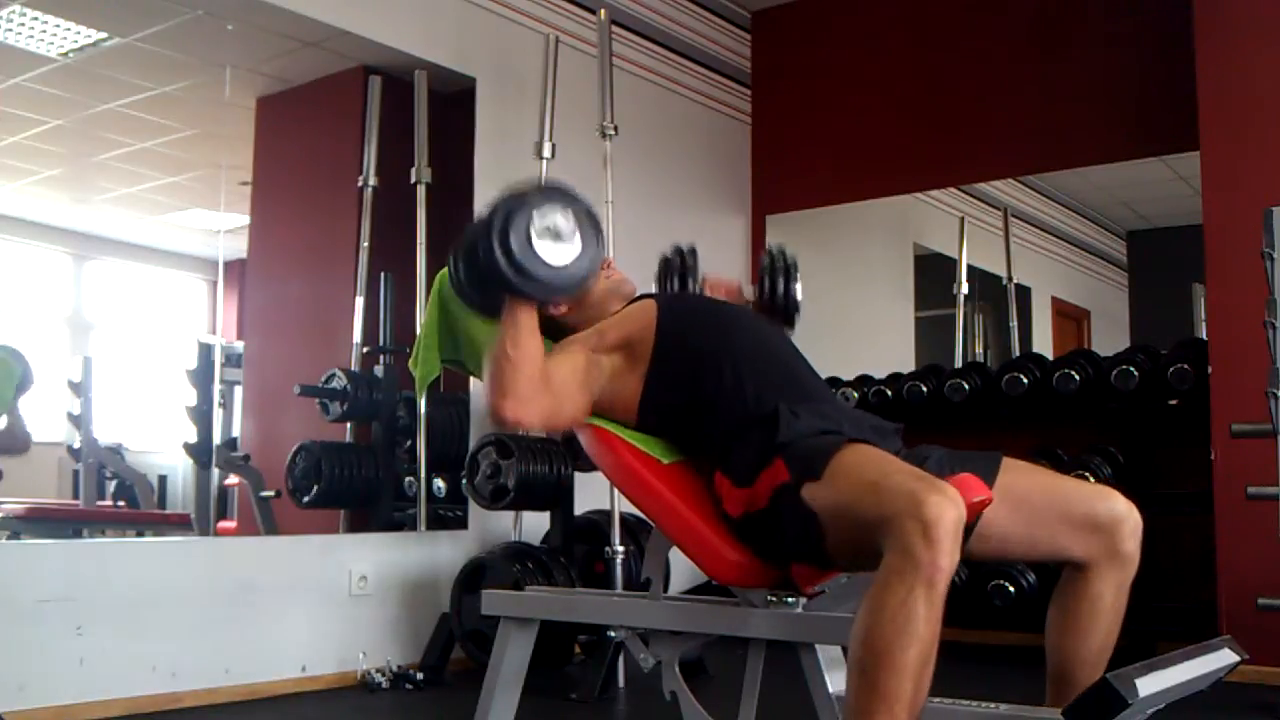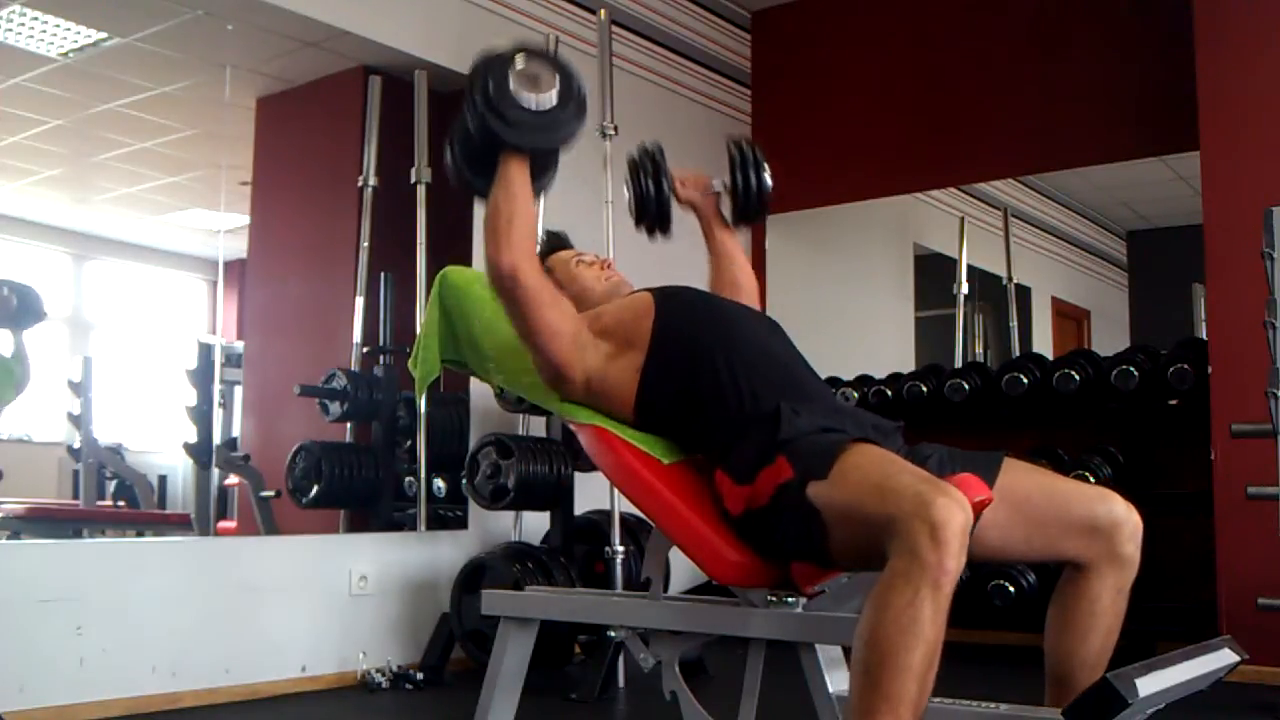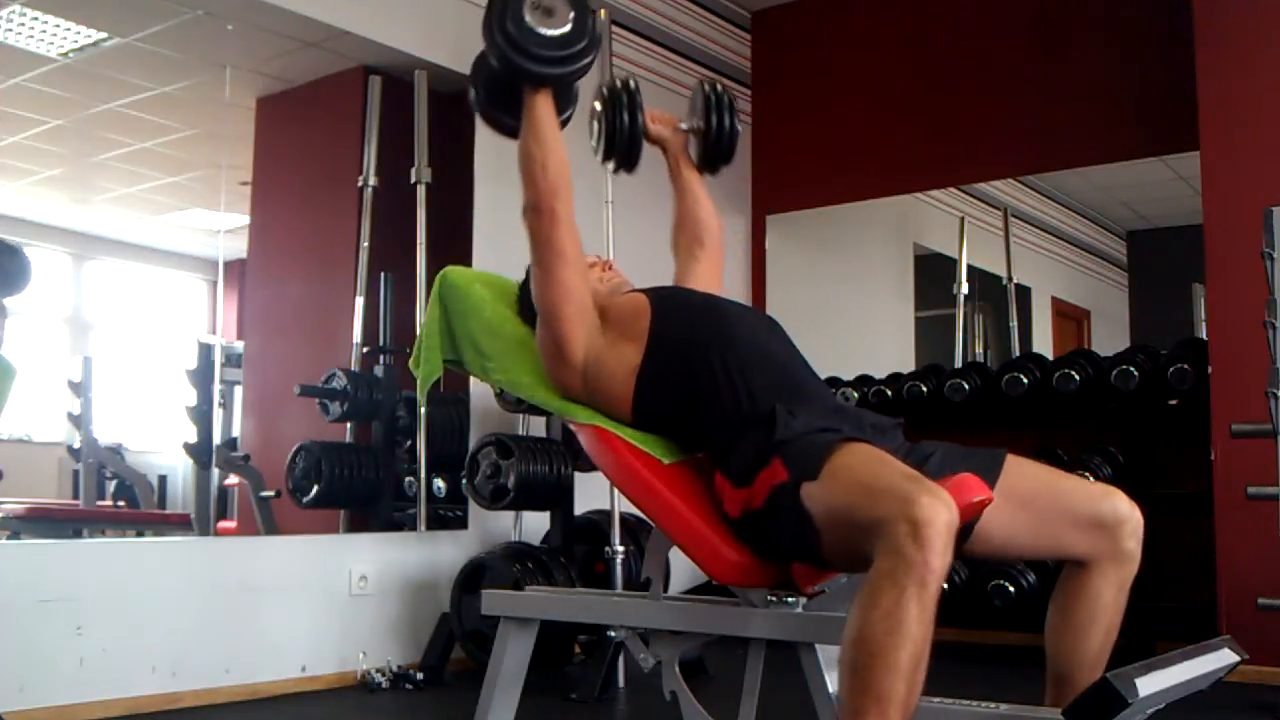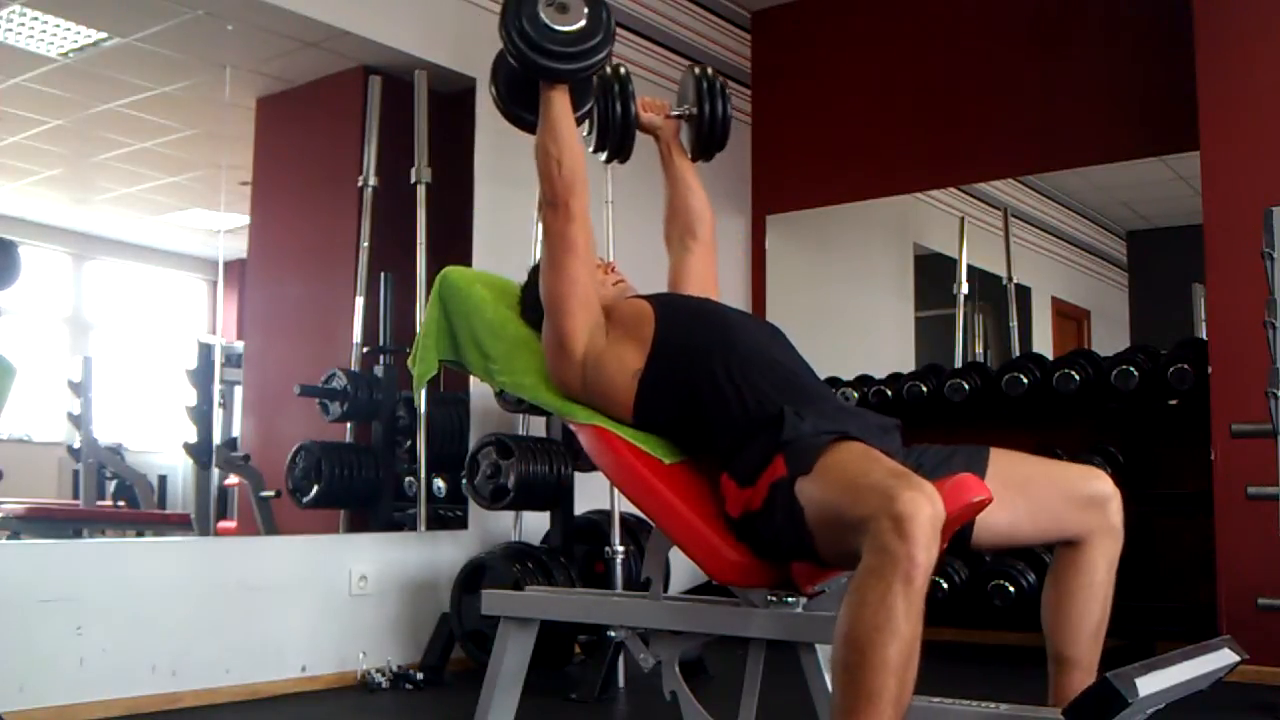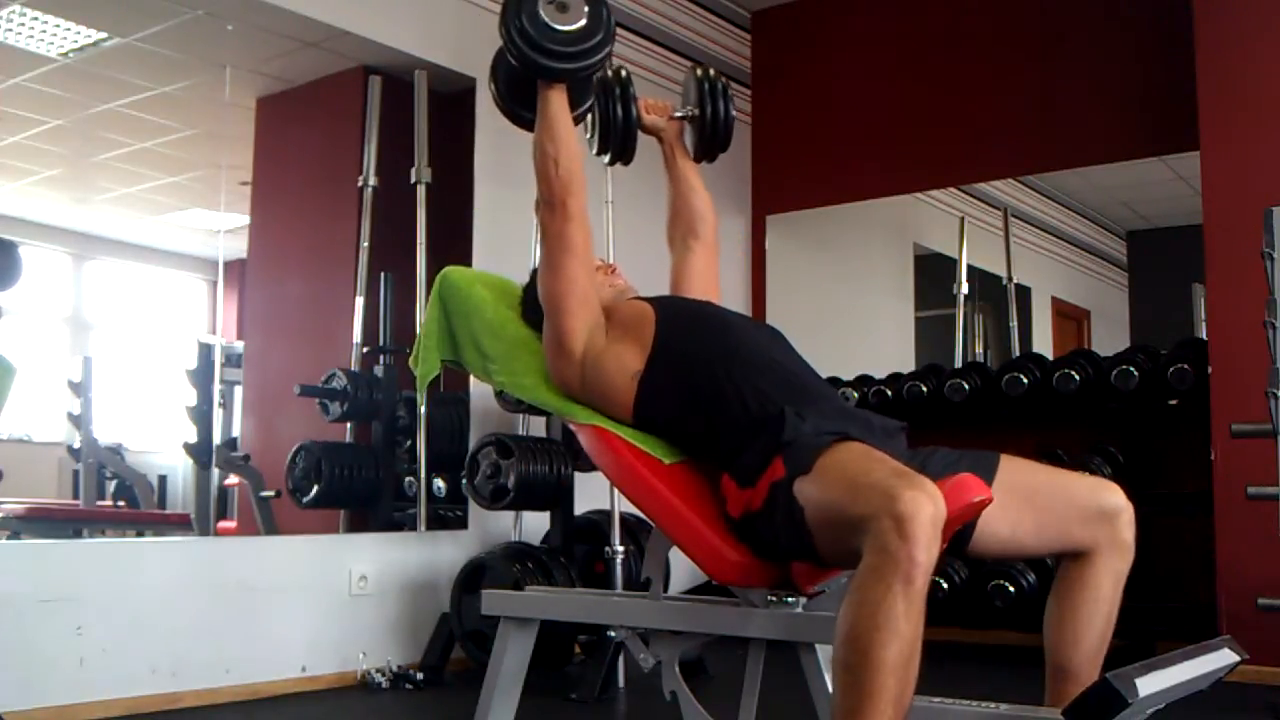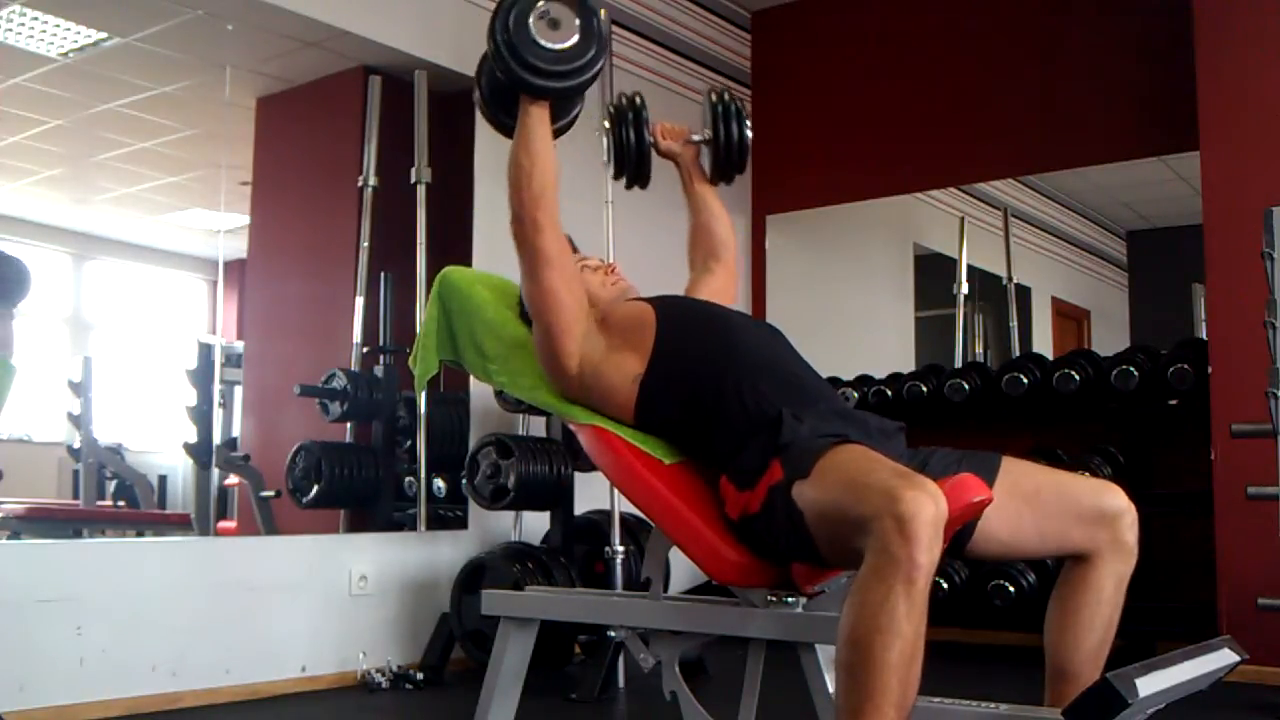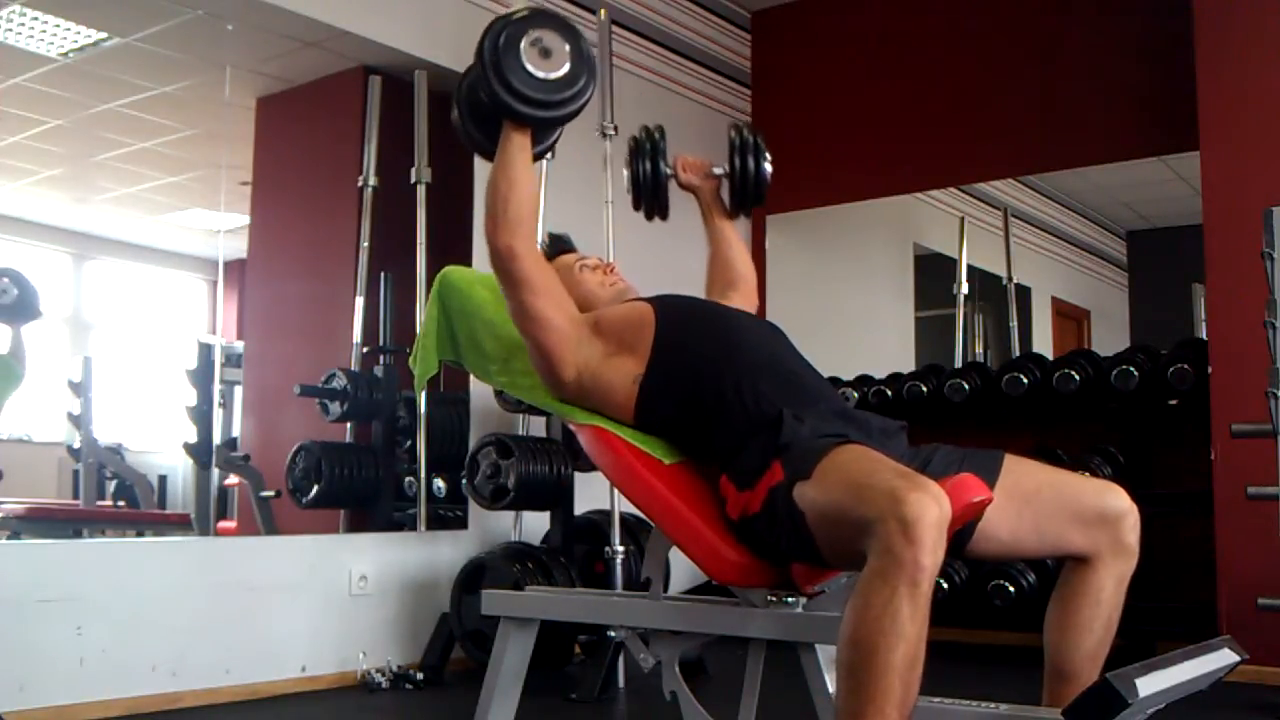
dt=0.3s
person 1, frame 1
left shoulder: (665, 326)
right shoulder: (588, 347)
right elbow: (517, 405)
left wrist: (741, 311)
right wrist: (522, 289)
left hip: (858, 436)
right hip: (780, 453)
left knee: (1112, 524)
right knee: (929, 519)
person 1, frame 2
left shoulder: (665, 323)
right shoulder: (580, 344)
left elbow: (743, 297)
right elbow: (511, 266)
left wrist: (709, 215)
right wrist: (516, 155)
left hip: (854, 434)
right hip: (778, 455)
left knee: (1113, 528)
right knee: (936, 524)
person 1, frame 3
left shoulder: (665, 320)
right shoulder: (579, 340)
left elbow: (702, 244)
right elbow: (546, 208)
left wrist: (677, 155)
right wrist: (539, 93)
left hip: (861, 435)
right hip: (779, 455)
left knee: (1114, 523)
right knee: (921, 522)
person 1, frame 4
left shoulder: (674, 319)
right shoulder: (582, 342)
left elbow: (693, 234)
right elbow: (565, 204)
left wrist: (668, 141)
right wrist: (556, 87)
left hip: (861, 441)
right hip: (778, 463)
left knee: (1096, 502)
right knee: (908, 516)
person 1, frame 5
left shoulder: (674, 323)
right shoulder: (582, 343)
left elbow: (696, 236)
right elbow: (562, 202)
left wrist: (672, 142)
right wrist: (553, 88)
left hip: (864, 439)
right hip: (780, 459)
left knee: (1105, 513)
right knee: (908, 514)
person 1, frame 6
left shoulder: (674, 324)
right shoulder: (580, 345)
left elbow: (717, 259)
right elbow: (536, 223)
left wrist: (689, 168)
right wrist: (536, 101)
left hip: (866, 442)
right hip: (778, 461)
left knee: (1110, 517)
right knee: (911, 515)
person 1, frame 7
left shoulder: (666, 332)
right shoulder: (579, 348)
left elbow: (738, 292)
right elbow: (512, 247)
left wrist: (710, 199)
right wrist: (518, 128)
left hip: (861, 435)
right hip: (780, 458)
left knee: (1110, 517)
right knee: (913, 516)
